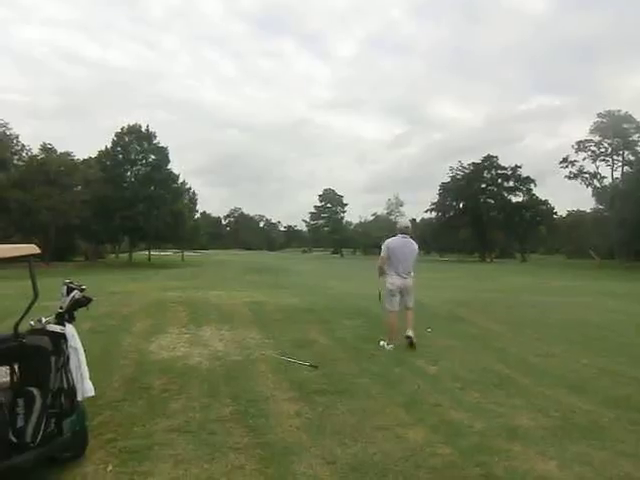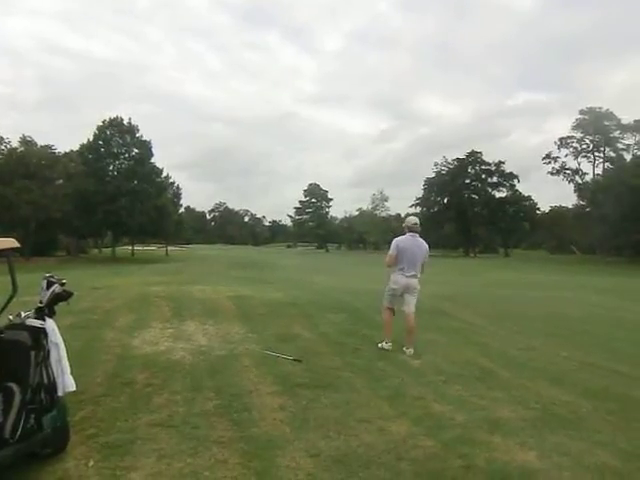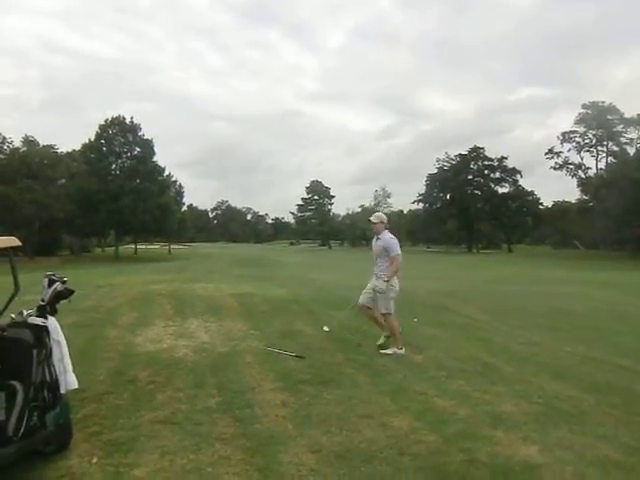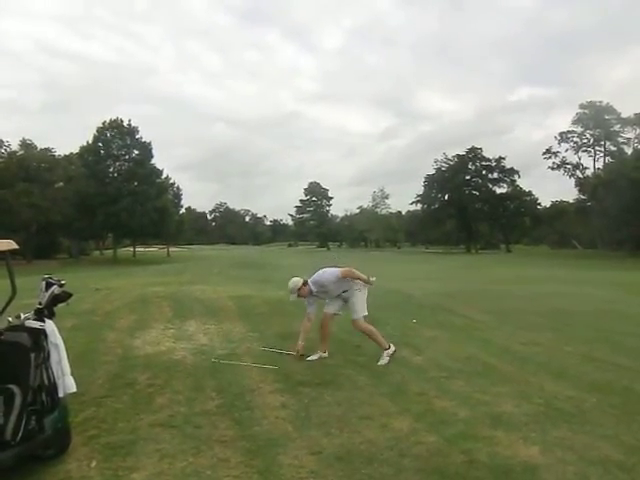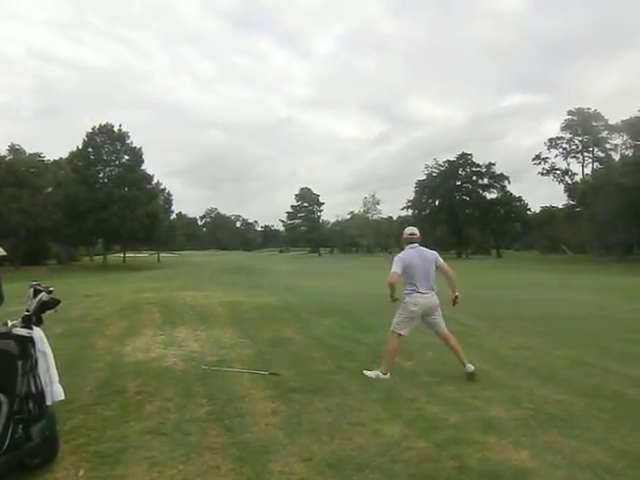
dt=1s
person 1, frame 1
left shoulder: (389, 242)
right shoulder: (414, 246)
left elbow: (381, 264)
left wrist: (380, 272)
left hip: (393, 280)
right hip: (408, 280)
left knee: (392, 312)
right knee: (409, 308)
left ankle: (390, 343)
right ankle: (409, 331)
person 1, frame 2
left shoulder: (398, 241)
right shoulder: (424, 245)
left elbow: (388, 263)
right elbow: (421, 268)
left wrist: (391, 258)
left hip: (397, 279)
right hip: (413, 281)
left knee: (387, 308)
right knee: (410, 313)
left ankle: (387, 341)
right ankle: (409, 347)
person 1, frame 3
left shoulder: (390, 240)
right shoulder: (376, 240)
left elbow: (397, 262)
left wrist: (385, 281)
right wrist: (374, 278)
left hip: (387, 281)
right hip: (376, 279)
left knee: (387, 314)
right knee: (364, 305)
left ankle: (398, 347)
right ankle: (386, 331)
person 1, frame 4
left shoulder: (323, 278)
right shoulder: (311, 294)
left elbow: (349, 271)
right elbow: (308, 320)
left wrist: (367, 280)
right wrist: (300, 342)
left hip: (355, 288)
left knee: (358, 323)
right knee: (325, 318)
left ankle: (387, 348)
right ankle: (323, 351)
person 1, frame 5
left shoulder: (401, 257)
right shoulder: (431, 254)
left elbow: (392, 281)
right elbow: (449, 272)
left wrist: (392, 294)
right wrist: (455, 292)
left hip: (413, 301)
right hip: (431, 299)
left knee: (395, 334)
right knee: (444, 333)
left ankle: (383, 372)
right ankle: (468, 366)
